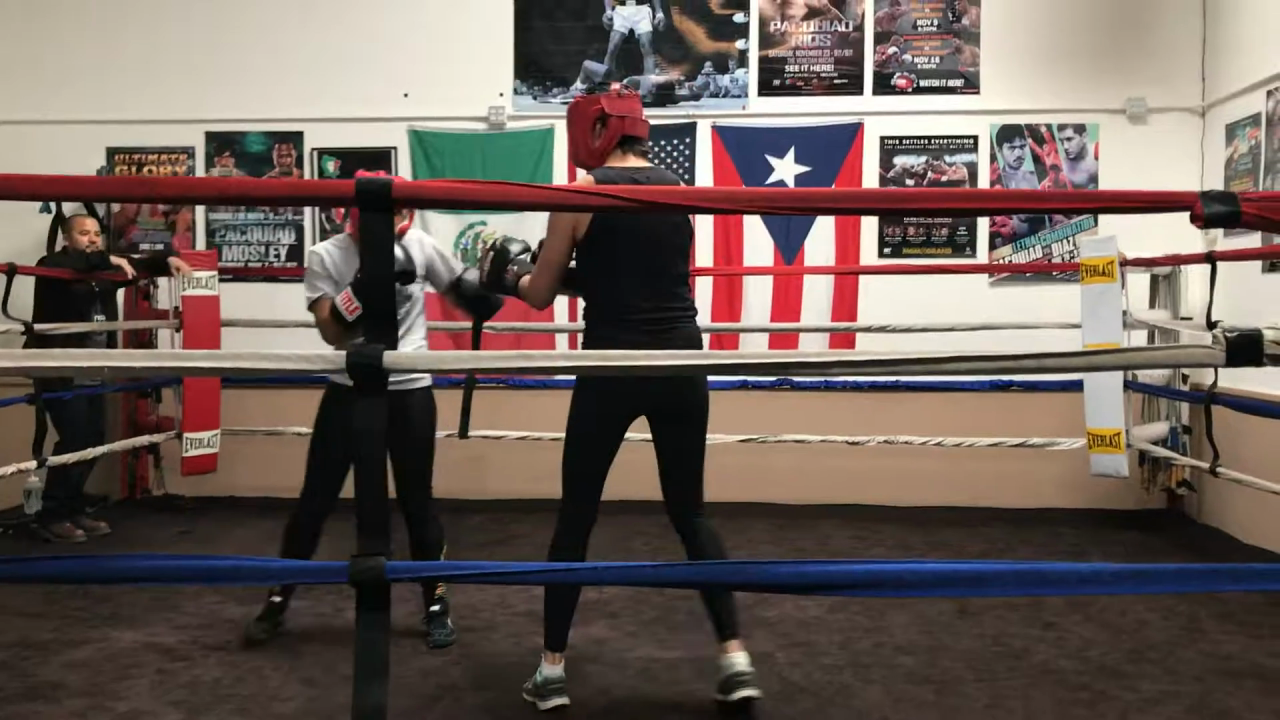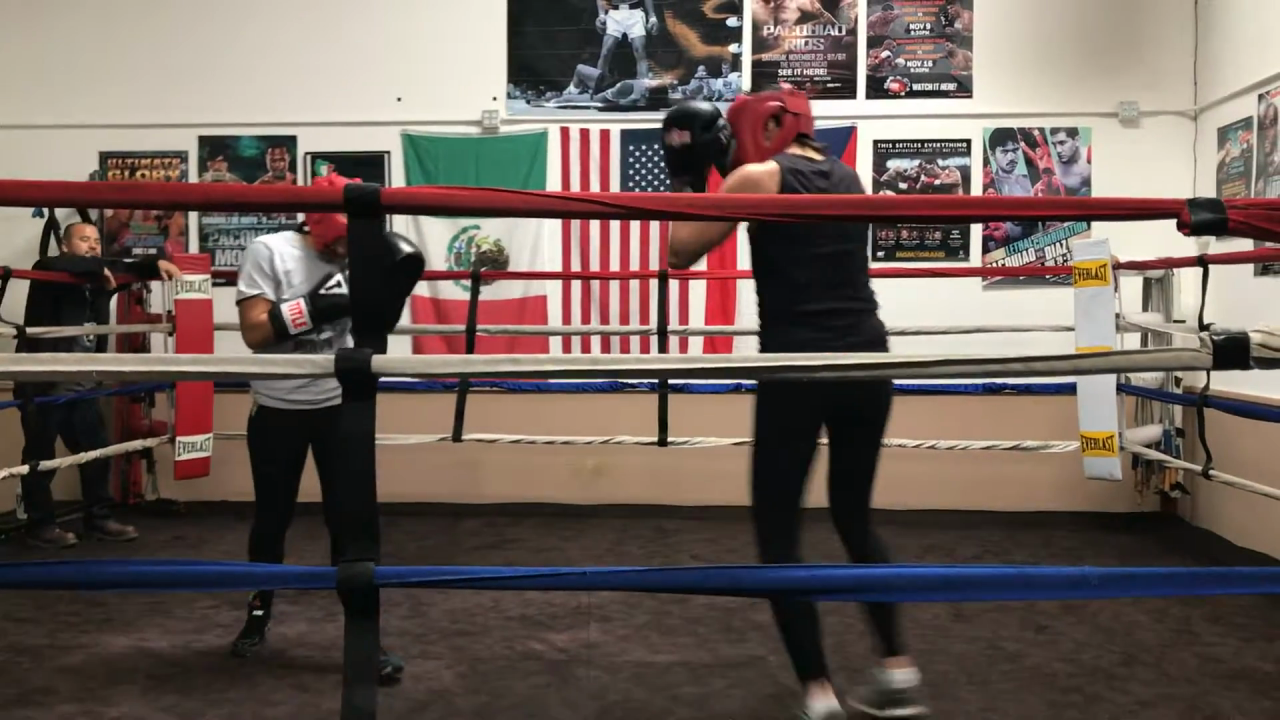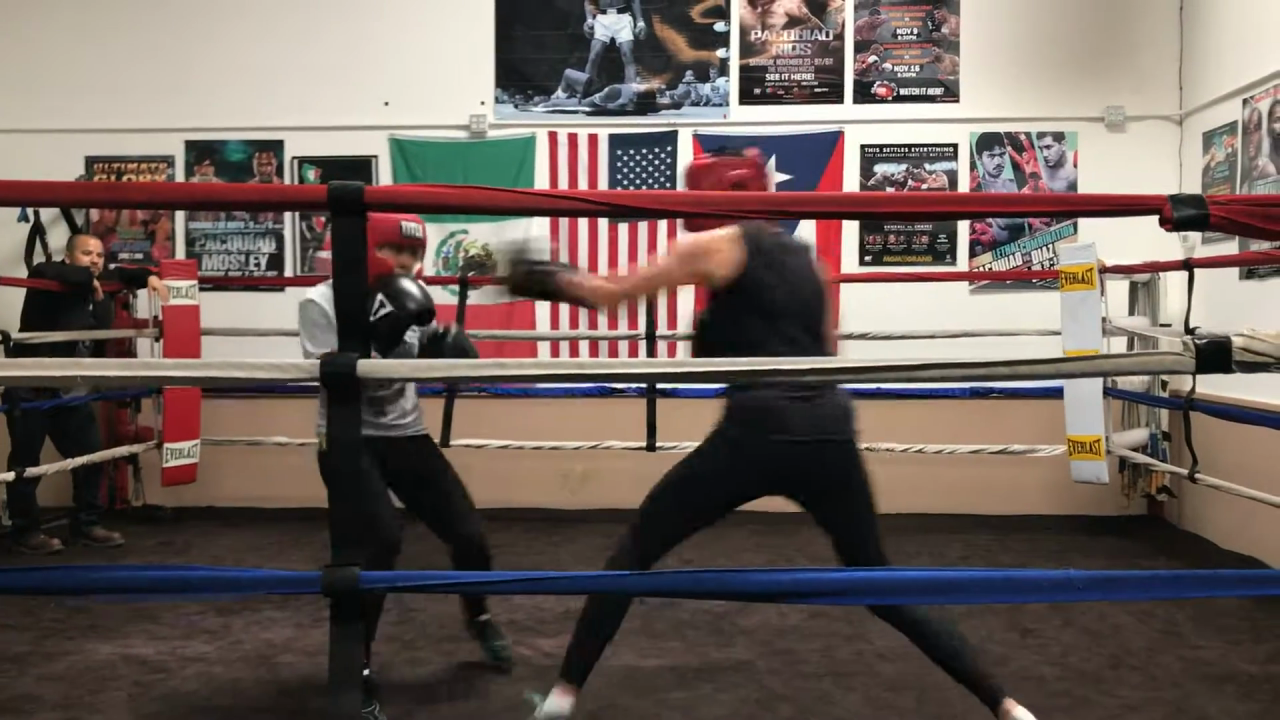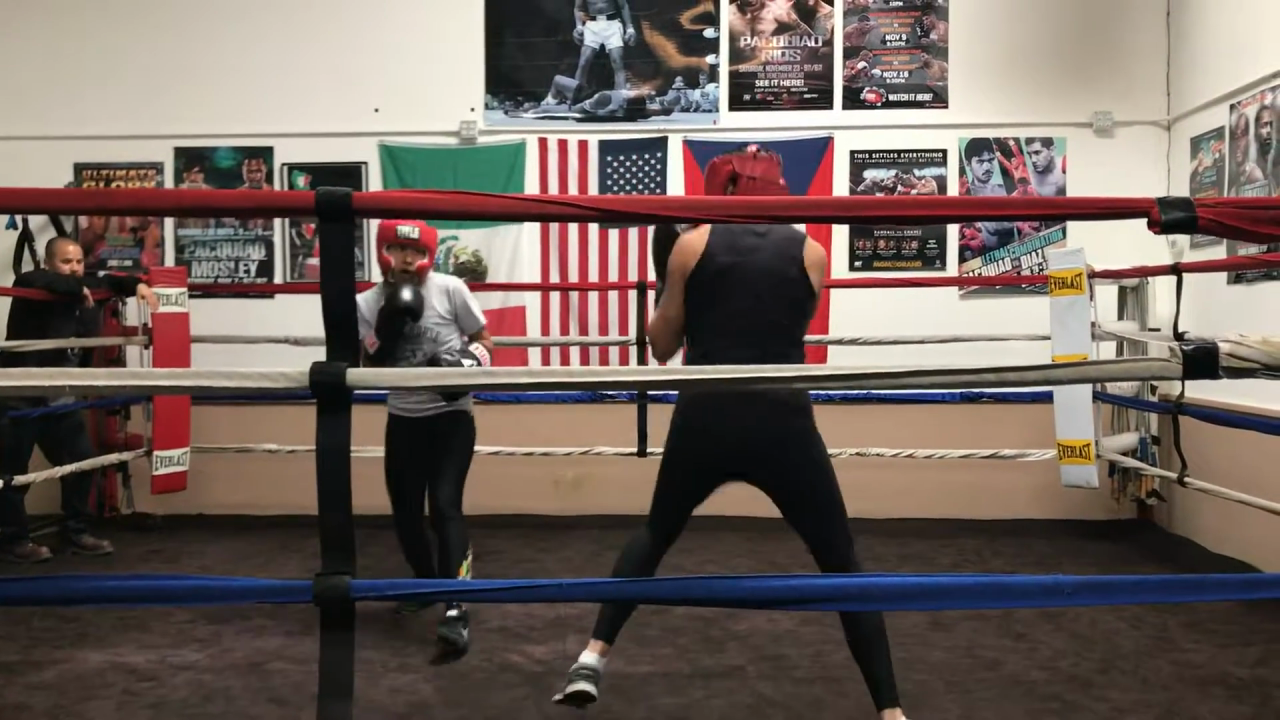
dt=0.7s
person 1, frame 1
left shoulder: (582, 192)
right shoulder: (681, 193)
left elbow: (539, 293)
left wrist: (509, 275)
left hip: (613, 368)
right hip: (682, 364)
left knee: (575, 518)
right knee: (690, 514)
left ankle: (552, 670)
right ankle: (735, 660)
person 1, frame 2
left shoulder: (757, 176)
right shoulder: (850, 180)
left elbow: (679, 253)
left wrist: (687, 179)
right hip: (866, 363)
left knee: (777, 533)
right knee: (855, 518)
person 1, frame 3
left shoulder: (718, 246)
right shoulder: (806, 256)
left elbow: (612, 289)
left wrist: (543, 276)
left hip: (758, 434)
right hip: (828, 433)
left knee: (636, 552)
person 1, frame 4
left shoulder: (691, 243)
right shoulder: (811, 253)
left elbow: (661, 346)
left hip: (704, 419)
right hip: (784, 423)
left knee: (656, 534)
right knee: (841, 566)
left ankle: (590, 660)
person 2, frame 1
left shoulder: (420, 247)
right shoulder: (325, 256)
left elbow: (463, 291)
right elbow: (331, 331)
left wrist: (479, 297)
right wrist: (366, 286)
left hip: (409, 390)
right hip: (348, 391)
left knee: (415, 497)
right knee: (316, 495)
left ankle: (435, 602)
right ankle: (277, 602)
person 2, frame 2
right shoulder: (270, 251)
right elbow: (255, 333)
right wrist: (317, 307)
left hip: (339, 406)
right hip: (277, 408)
left knee: (350, 519)
right knee: (272, 518)
right ankle: (259, 613)
person 2, frame 3
left shoulder: (409, 298)
right shoulder: (323, 302)
left elbow: (425, 360)
left wrist: (450, 345)
right wrist: (380, 333)
left hip: (407, 436)
left knee: (470, 538)
right knee: (380, 542)
left ankle: (479, 618)
right ankle: (357, 670)
person 2, frame 4
left shoulder: (450, 289)
right shoulder: (367, 303)
left elbow: (484, 342)
right elbow: (372, 367)
left wrist: (467, 366)
right wrist: (388, 329)
left hip: (451, 415)
right hip: (404, 419)
left knee: (444, 505)
right knee: (406, 513)
left ankle: (455, 611)
right ankle: (425, 583)
person 3, frame 1
left shoulder: (104, 270)
right shoulder: (51, 266)
left elbow: (138, 265)
right elbow: (64, 267)
left wrist: (167, 260)
right wrist: (106, 259)
left hip: (93, 375)
right hip: (60, 375)
left knee: (89, 444)
right knee: (73, 442)
left ankle: (73, 510)
right ankle: (52, 517)
person 3, frame 2
left shoulder: (99, 277)
right shoulder: (48, 274)
left elbow: (128, 270)
right elbow: (53, 265)
left wrist: (157, 263)
right wrist: (96, 267)
left hip: (82, 385)
right hip: (43, 384)
left knee: (97, 451)
right knee: (41, 456)
left ankle: (99, 518)
right ankle: (40, 525)
person 3, frame 3
left shoulder: (101, 285)
right shoulder: (48, 281)
left elbow: (121, 275)
right elbow: (43, 272)
left wrist: (148, 277)
right wrist: (87, 279)
left hip: (73, 393)
right hip: (30, 390)
left knee: (90, 456)
right knee: (25, 463)
left ankle: (86, 524)
right ankle: (25, 532)
person 3, frame 4
left shoulder: (87, 288)
right shoulder: (33, 286)
left elbow: (109, 282)
right elbow: (30, 281)
left wrist: (137, 284)
right wrist: (77, 288)
left hip: (62, 399)
left knee: (81, 463)
left ankle: (75, 533)
